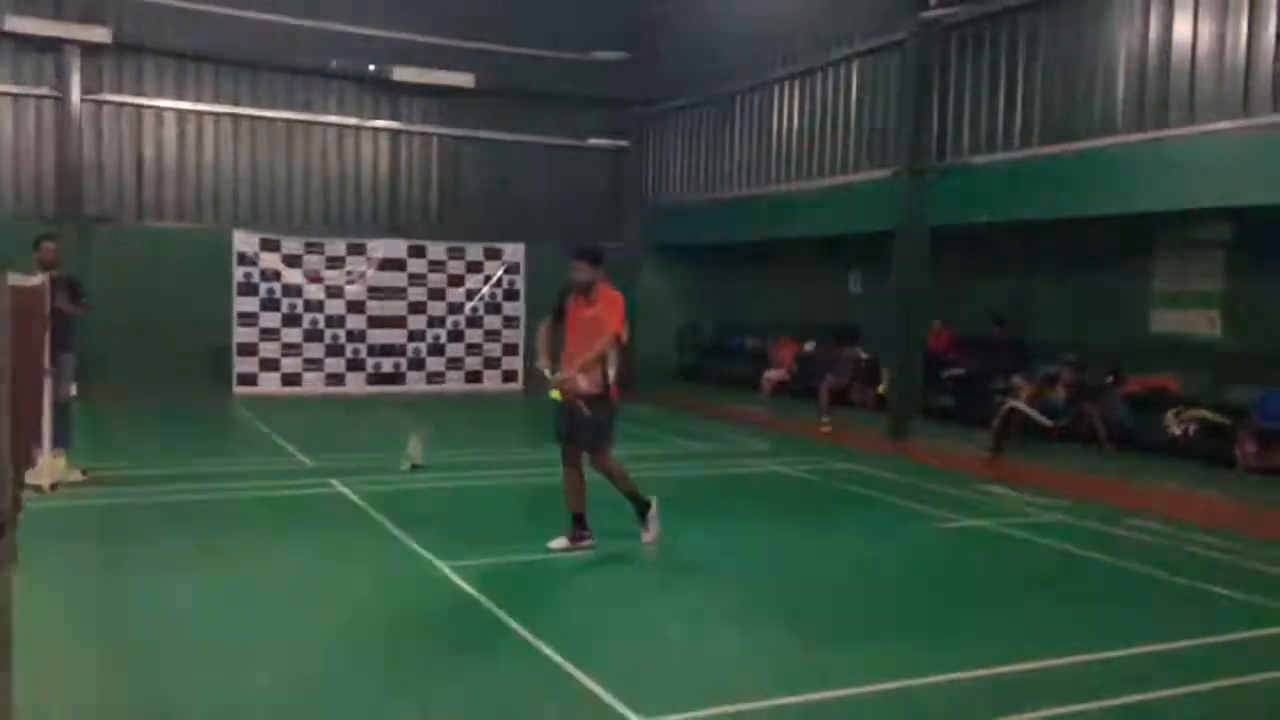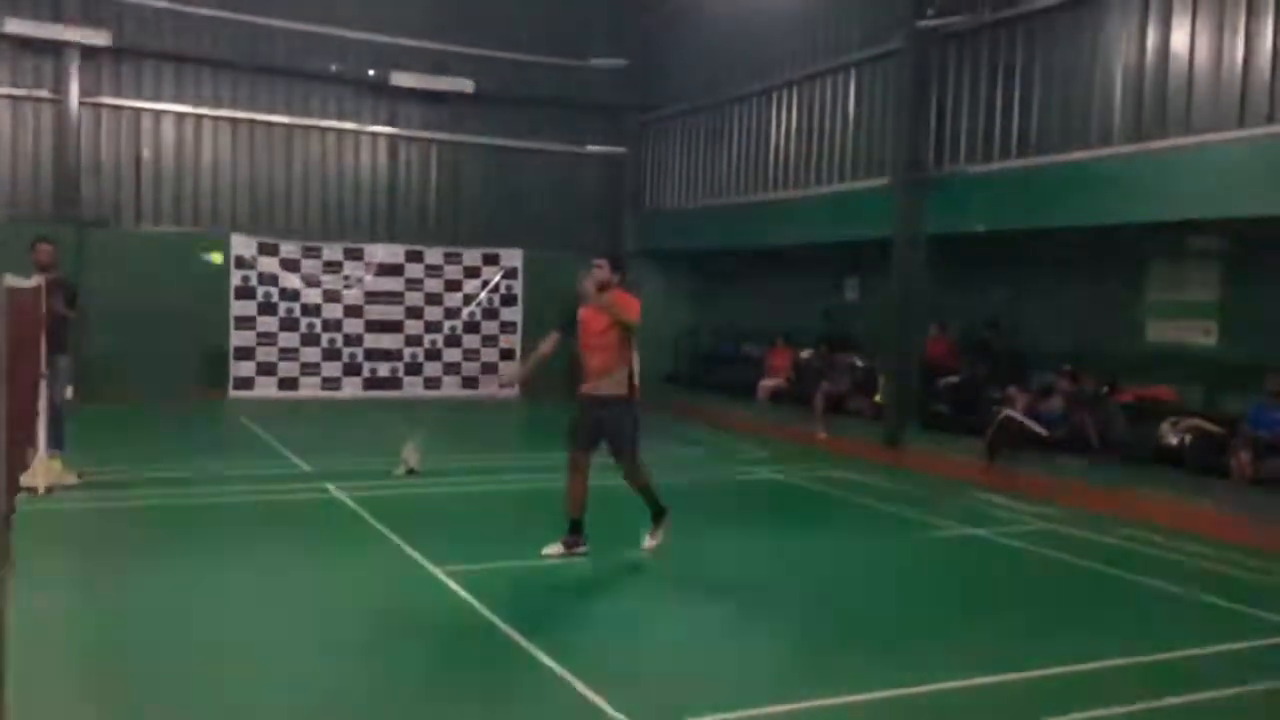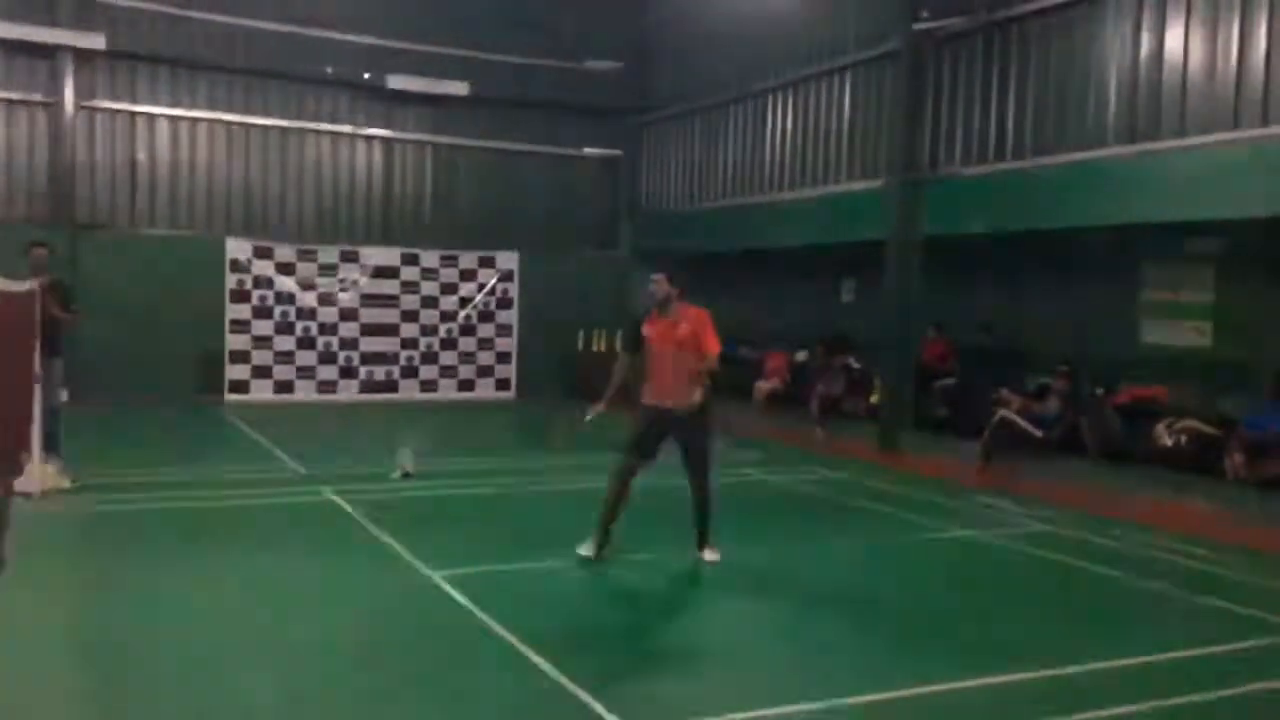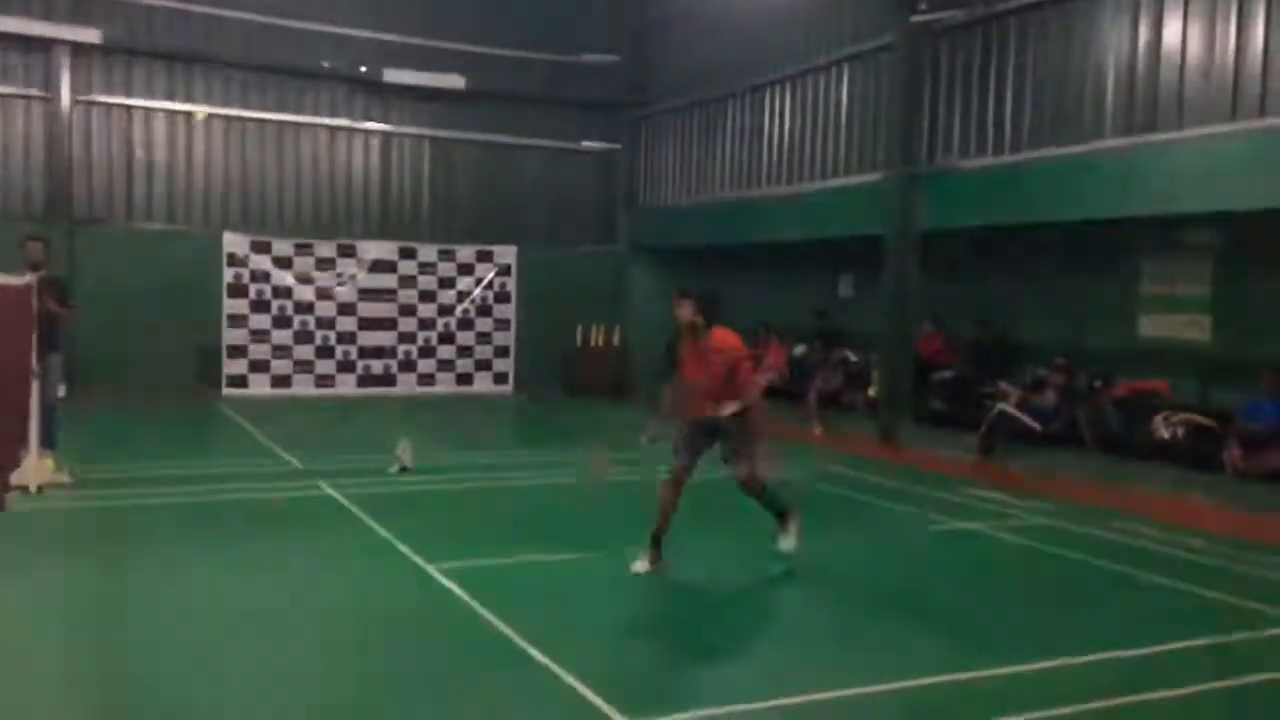
dt=0.4s
person 1, frame 1
left shoulder: (612, 300)
right shoulder: (570, 297)
left elbow: (606, 343)
right elbow: (548, 324)
left wrist: (571, 371)
right wrist: (543, 356)
left hip: (596, 392)
right hip: (569, 390)
left knee: (599, 459)
right knee: (570, 457)
left ankle: (644, 506)
right ankle: (580, 530)
person 1, frame 2
left shoulder: (628, 304)
right shoulder: (581, 307)
left elbow: (631, 324)
right elbow: (554, 340)
left wrist: (598, 300)
right wrist: (522, 371)
left hip: (619, 396)
right hip: (589, 395)
left knee: (629, 464)
right knee: (577, 463)
left ankle: (658, 514)
right ankle: (575, 536)
person 1, frame 3
left shoulder: (699, 318)
right shoulder: (645, 323)
left elbow: (713, 362)
right elbow: (626, 361)
left wrist: (693, 367)
right wrist: (606, 400)
left hip: (691, 409)
right hip: (653, 406)
left knee: (699, 479)
right knee: (624, 470)
left ankle: (704, 542)
right ankle: (601, 538)
person 1, frame 4
left shoulder: (730, 346)
right shoulder: (682, 346)
left elbow: (751, 389)
right elbow: (681, 387)
left hip: (733, 414)
right hip: (698, 415)
left knee: (744, 476)
right knee: (676, 473)
left ankle: (785, 518)
right ankle: (654, 549)
person 2, frame 1
left shoulder: (69, 283)
left elbow: (80, 312)
left wrist: (65, 306)
left hip: (62, 347)
left knee: (61, 398)
left ankle: (60, 448)
person 2, frame 2
left shoulder: (65, 286)
left elbow: (75, 315)
left wrist: (61, 310)
left hip: (58, 350)
left knee: (56, 401)
left ankle: (55, 450)
person 2, frame 3
left shoulder: (60, 288)
left elbow: (71, 319)
left wrist: (56, 312)
left hip: (52, 353)
left knee: (52, 405)
left ankle: (51, 455)
person 2, frame 4
left shoulder: (56, 283)
left elbow: (66, 313)
left wrist: (52, 307)
left hip: (49, 349)
left knee: (48, 400)
left ankle: (48, 450)
